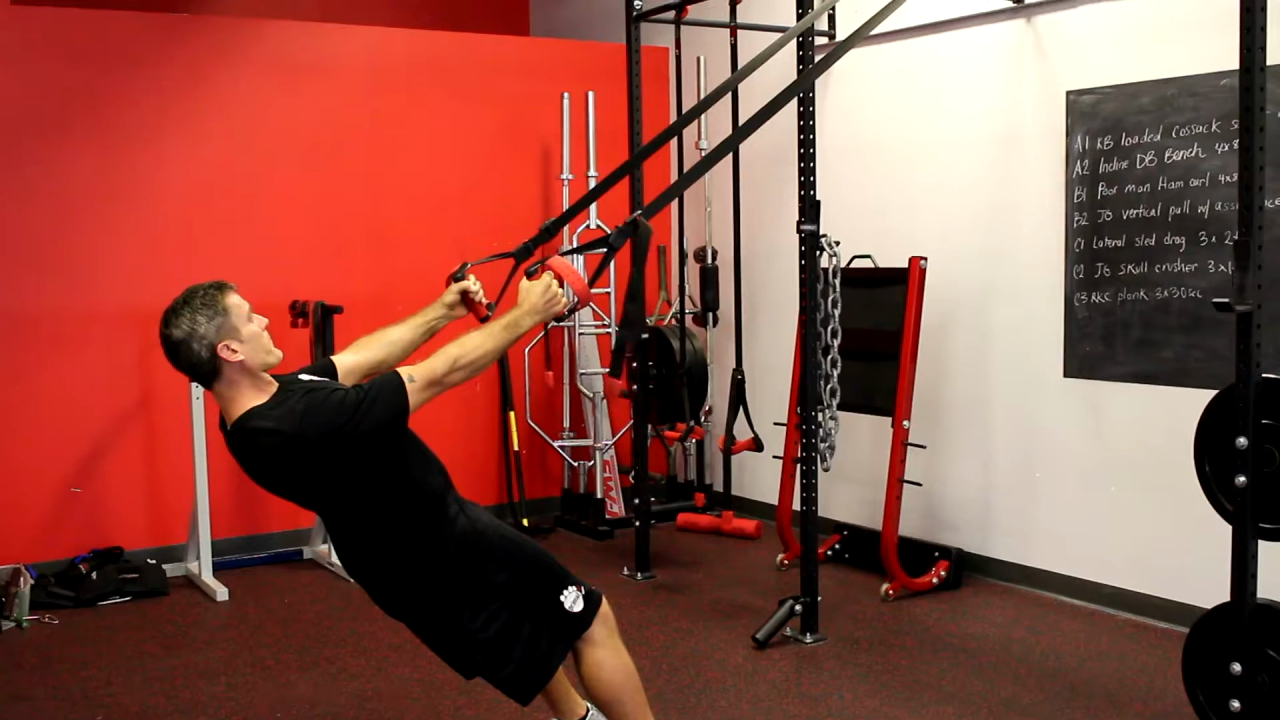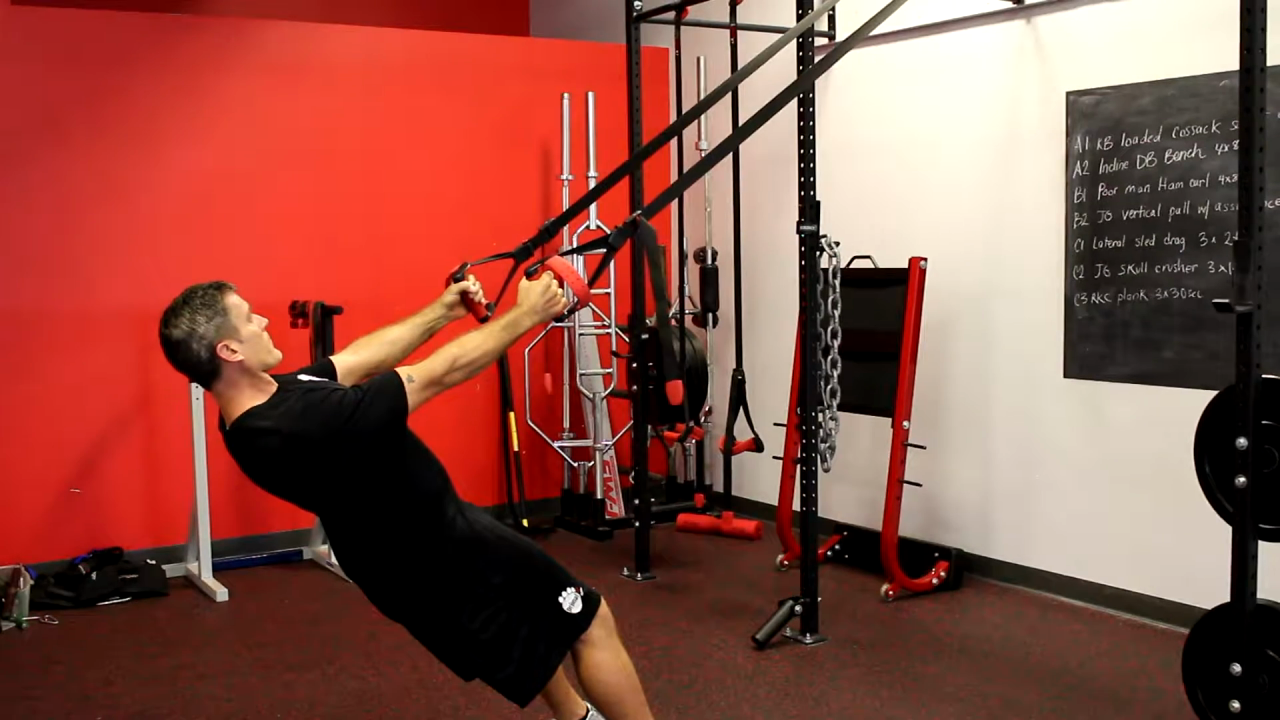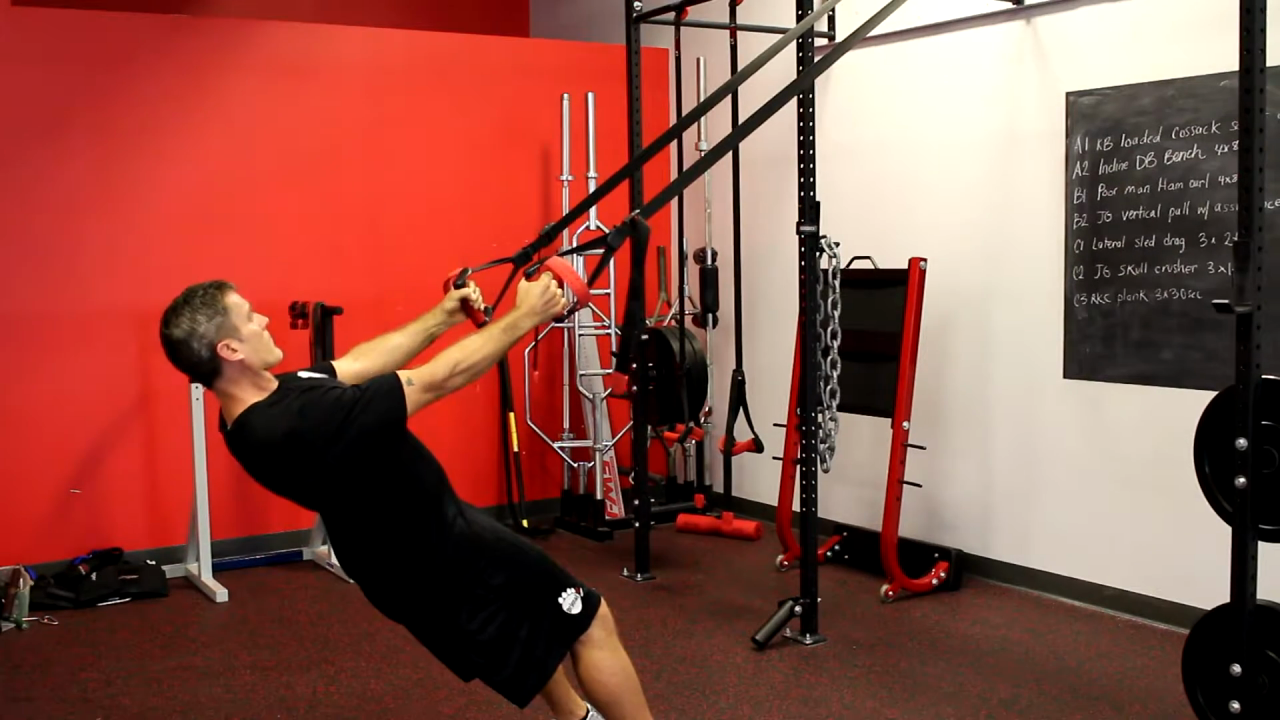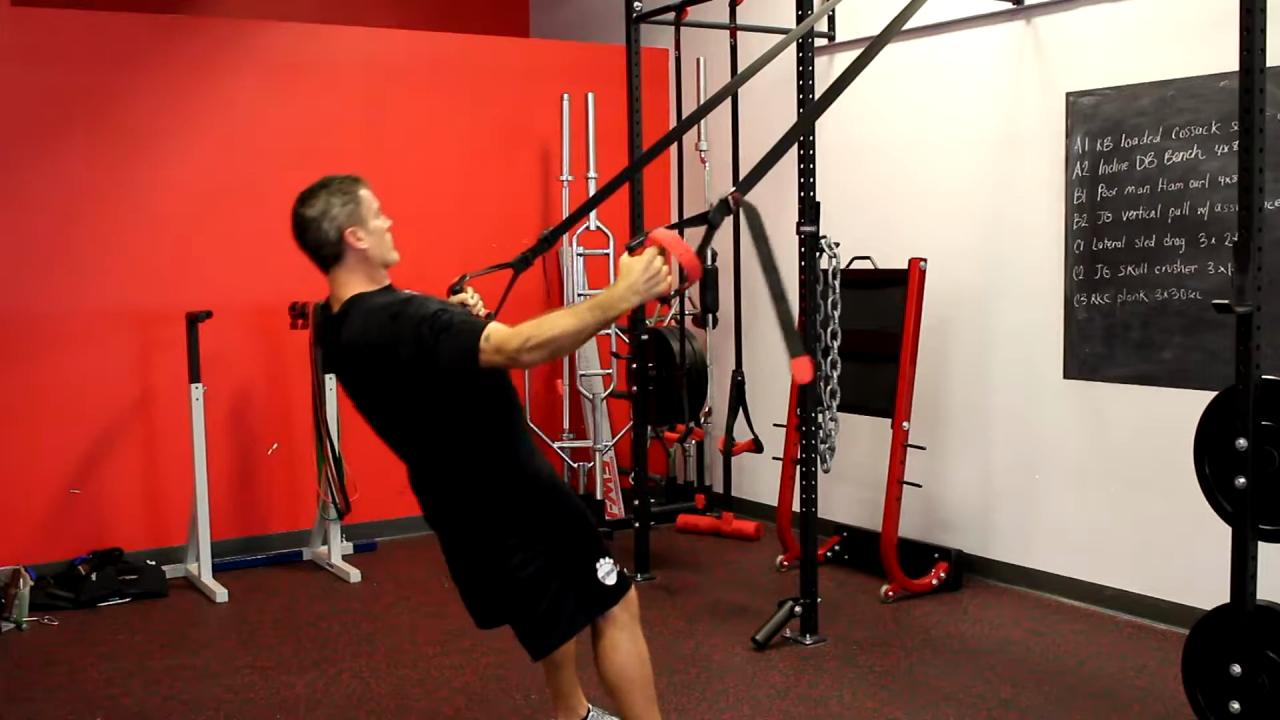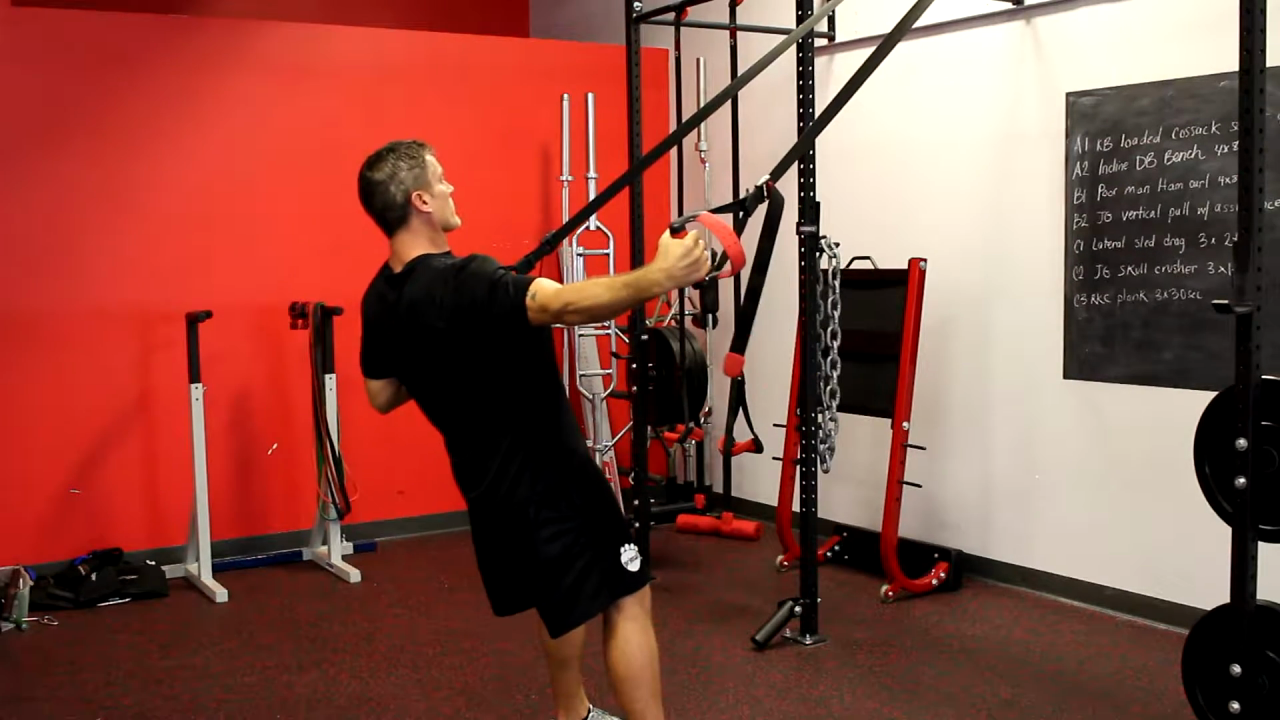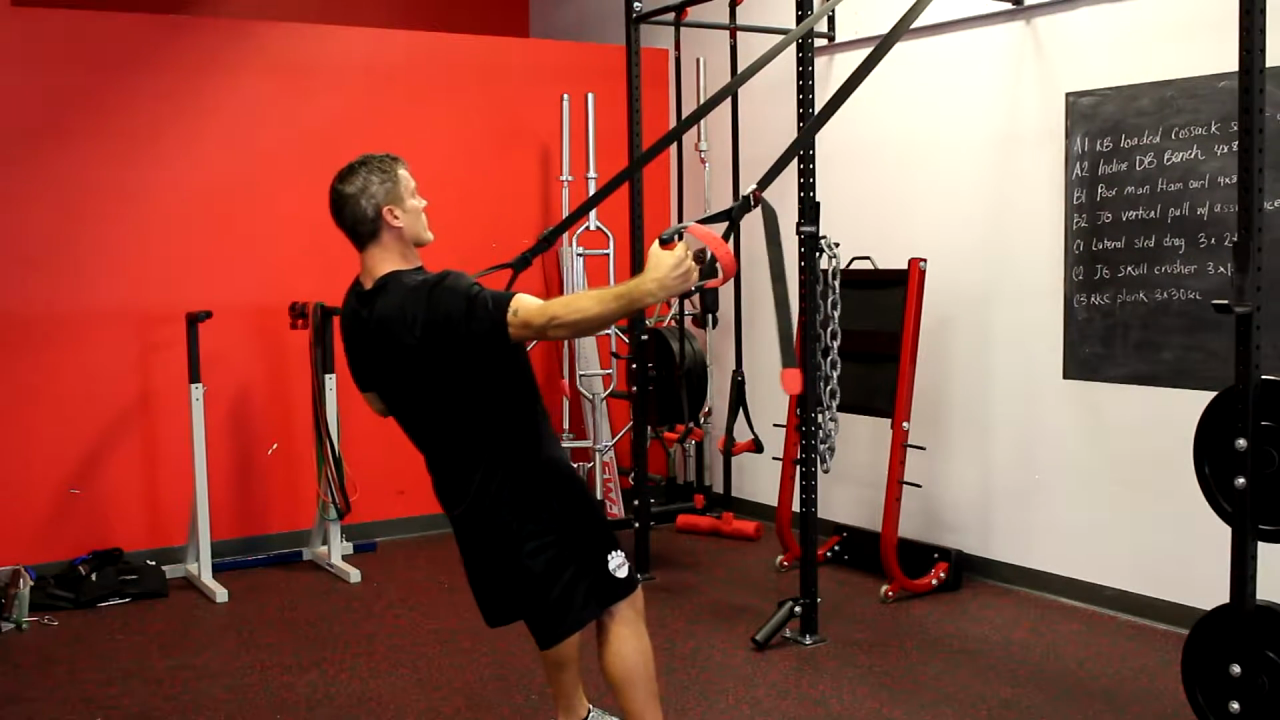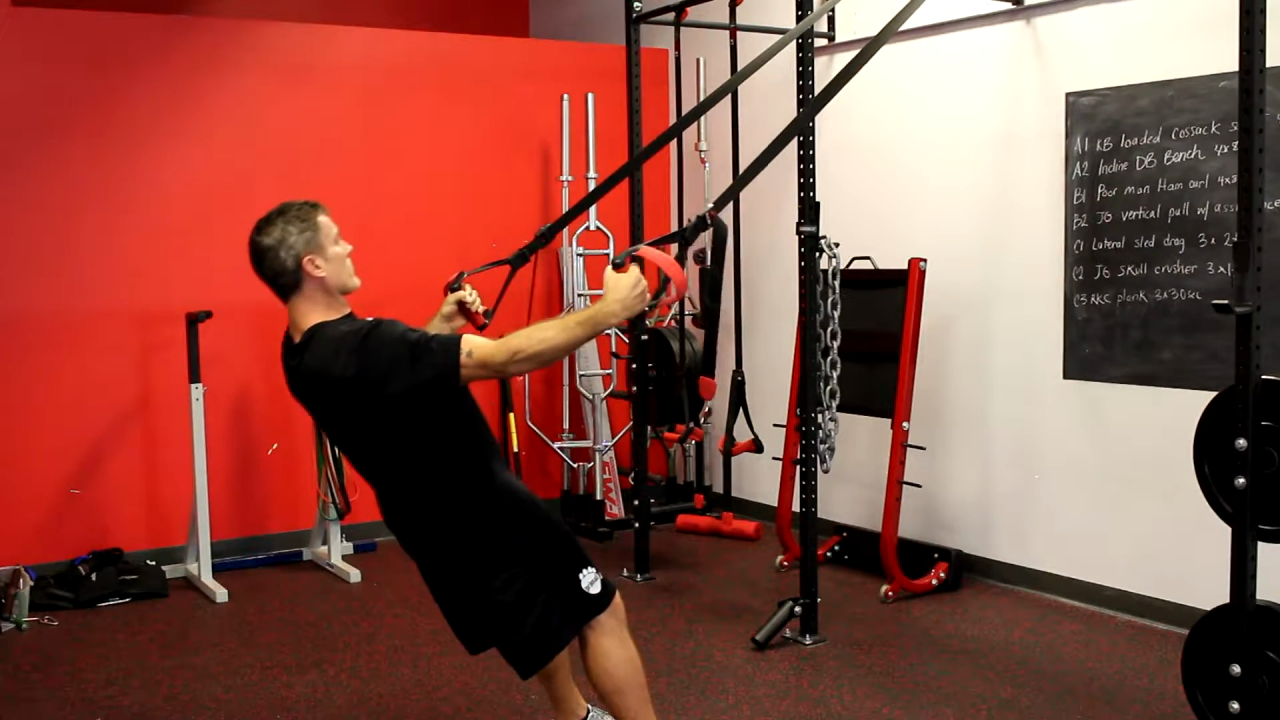
dt=0.7s
person 1, frame 1
left shoulder: (266, 404)
right shoulder: (309, 422)
left elbow: (361, 357)
right elbow: (440, 373)
left wrist: (443, 310)
right wrist: (526, 314)
left hip: (419, 544)
right hip: (445, 556)
left knee: (543, 619)
right knee: (594, 622)
person 1, frame 2
left shoulder: (264, 404)
right shoulder: (307, 423)
left elbow: (360, 358)
right elbow: (439, 373)
left wrist: (442, 310)
right wrist: (526, 313)
left hip: (417, 541)
right hip: (441, 558)
left knee: (543, 617)
right knee: (592, 623)
person 1, frame 3
left shoulder: (263, 411)
right shoulder: (303, 421)
left elbow: (357, 370)
right elbow: (437, 382)
left wrist: (441, 318)
right wrist: (525, 316)
left hip: (411, 541)
right hip: (438, 558)
left knee: (544, 617)
right knee: (591, 624)
person 1, frame 4
left shoulder: (344, 323)
right shoulder: (393, 322)
right elbow: (520, 348)
left wrist: (453, 320)
right wrist: (624, 294)
left hip: (463, 492)
right hip: (502, 492)
left knee: (562, 602)
right knee: (616, 607)
person 1, frame 5
left shoulder: (382, 297)
right shoulder: (462, 283)
left elbow: (382, 395)
right elbow: (565, 305)
right wrist: (662, 276)
left hip: (491, 477)
right hip: (542, 473)
left knee: (564, 593)
right knee: (628, 600)
person 1, frame 6
left shoulder: (360, 311)
right shoulder: (436, 299)
left elbow: (381, 401)
right elbow: (550, 320)
right wrist: (651, 286)
left hip: (473, 489)
right hip: (521, 484)
left knee: (561, 601)
right knee: (620, 604)
person 1, frame 7
left shoulder: (307, 351)
right shoulder: (361, 347)
right elbow: (503, 358)
left wrist: (442, 325)
right wrist: (608, 310)
left hip: (434, 515)
right hip: (477, 514)
left knee: (547, 613)
right knee: (602, 615)
